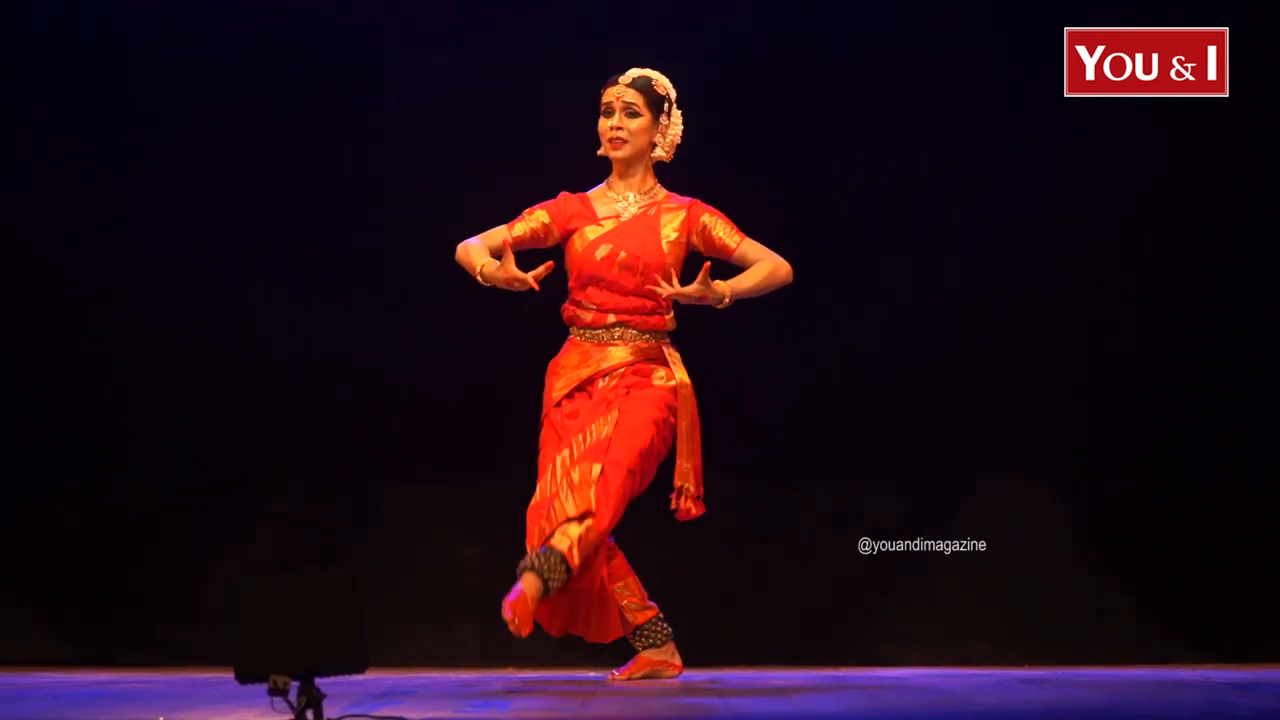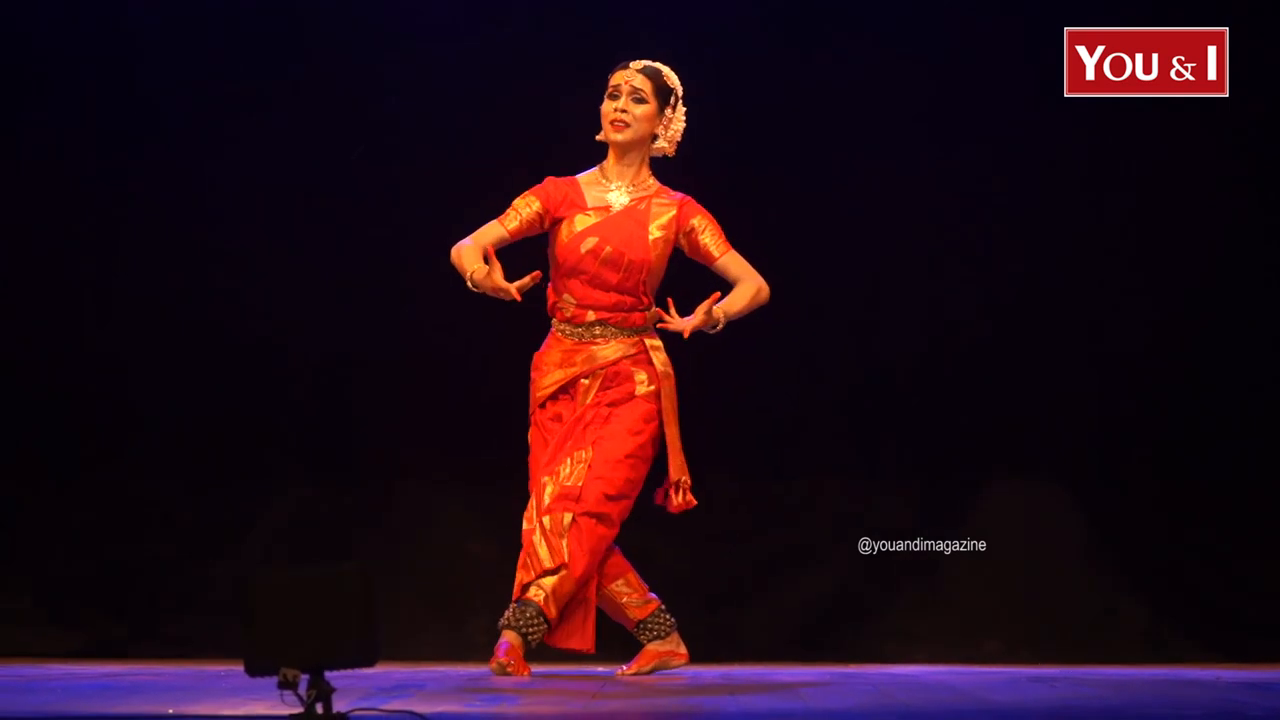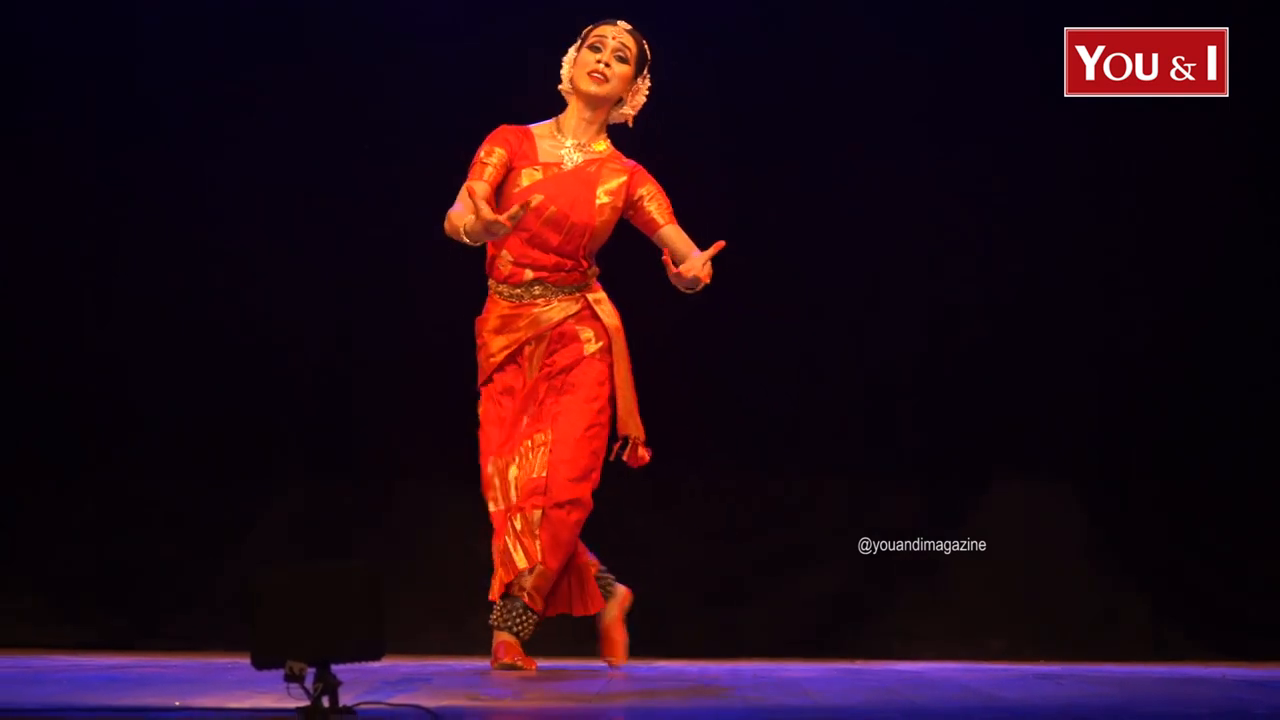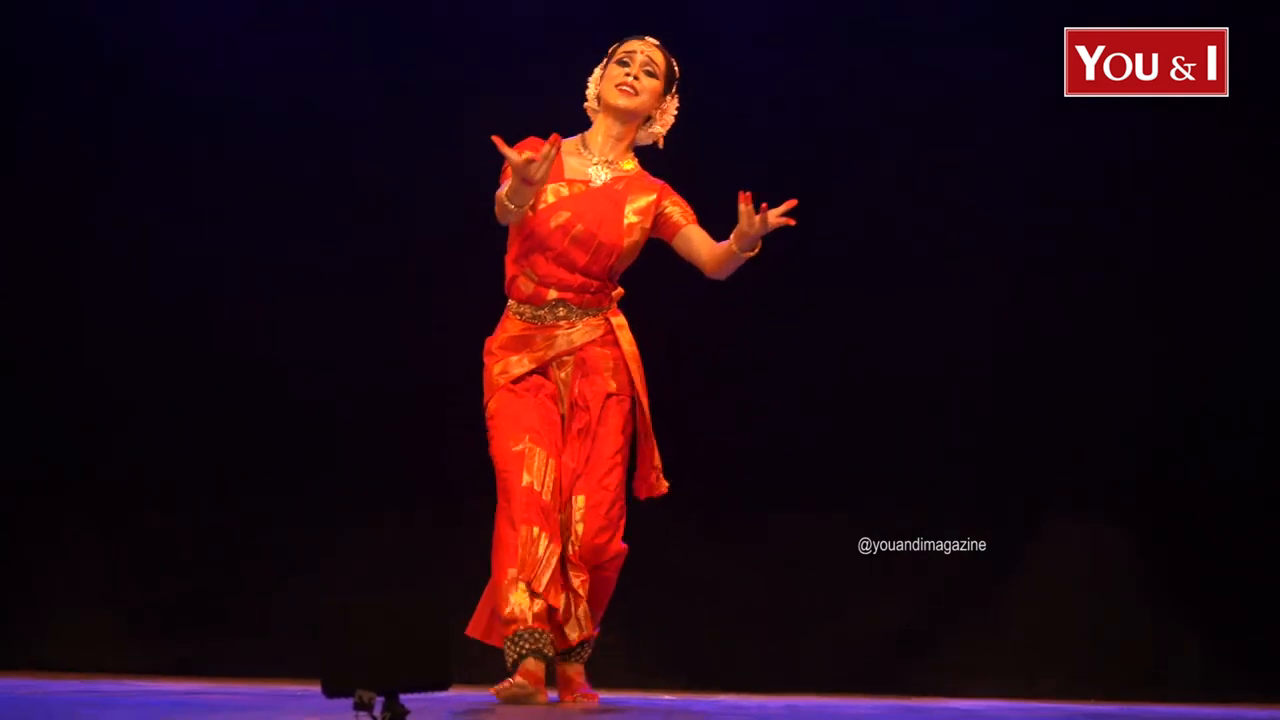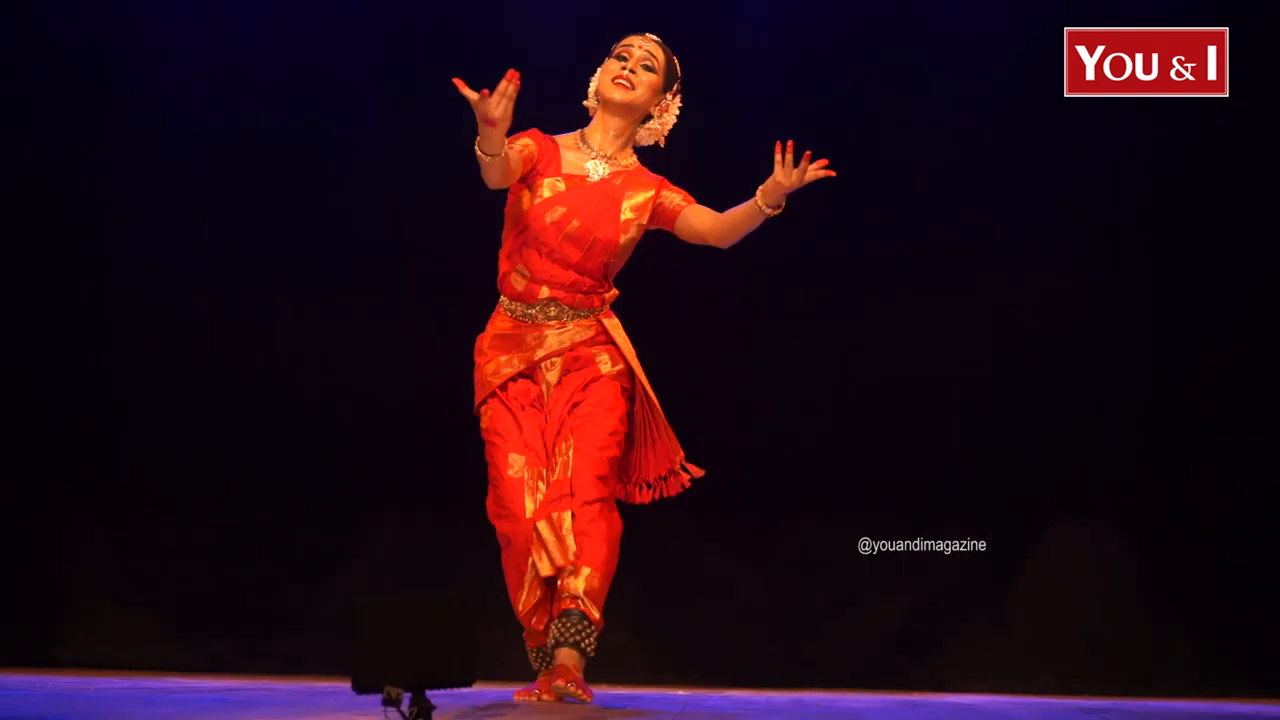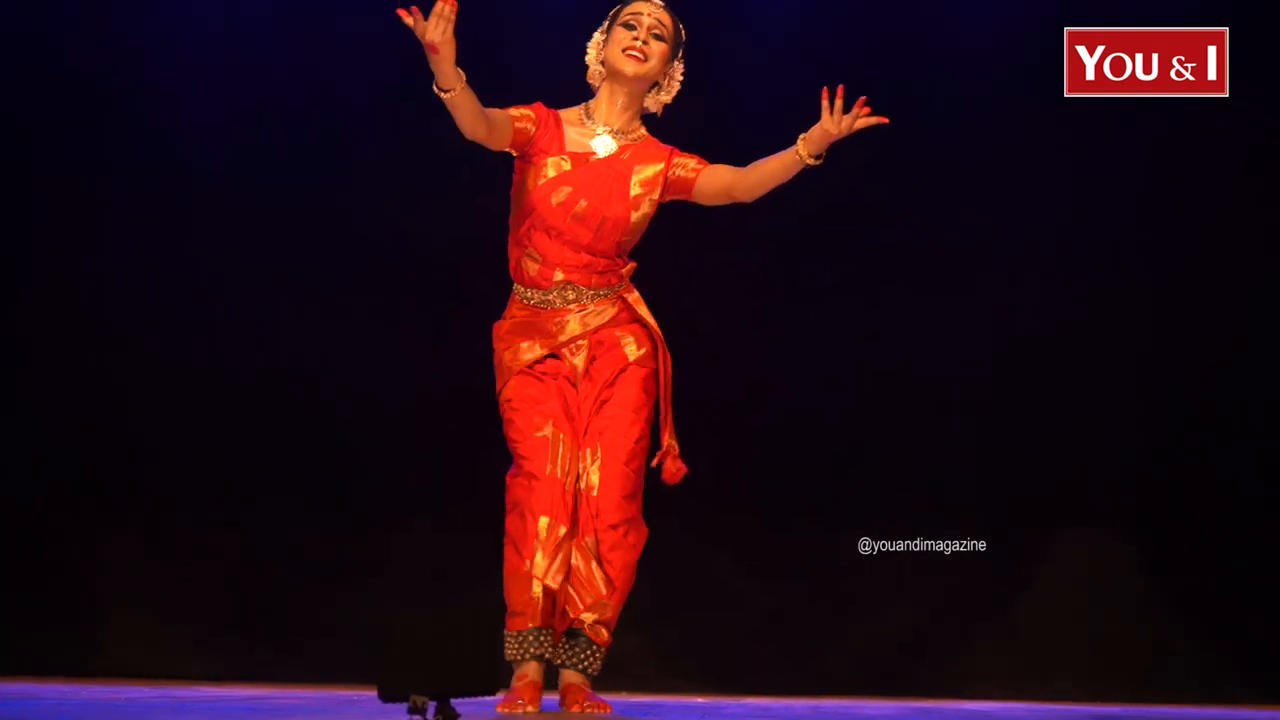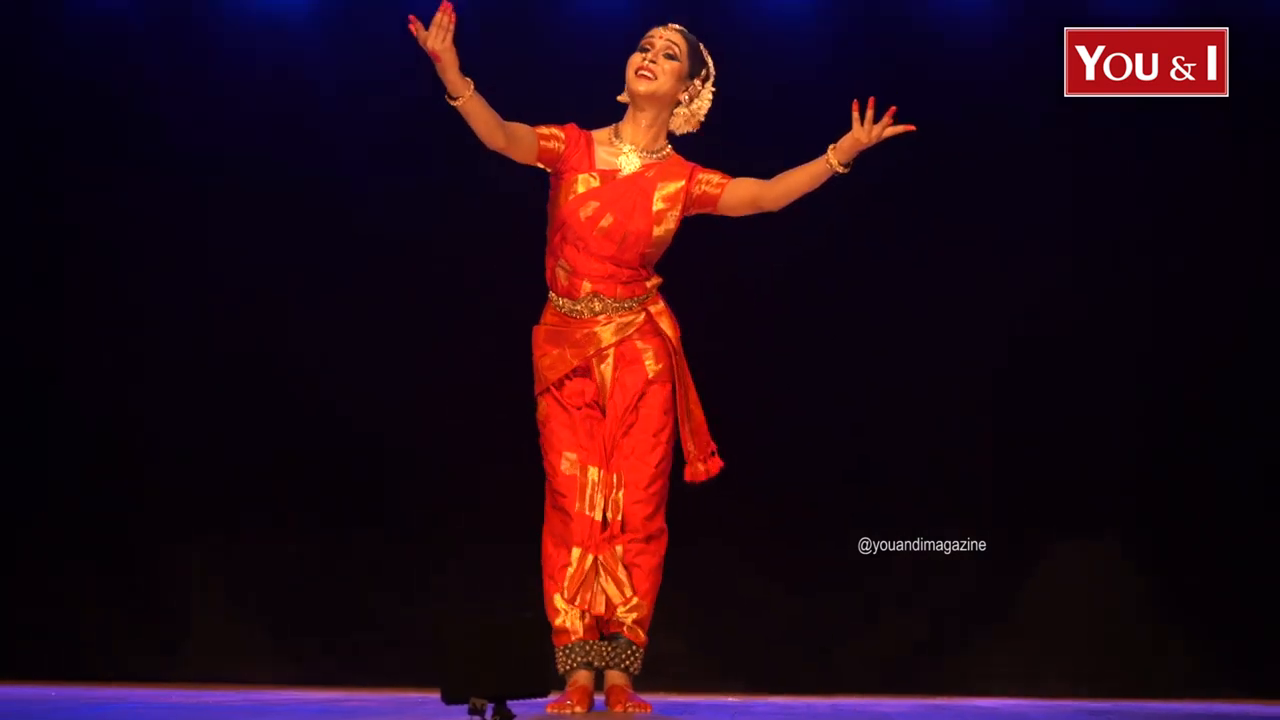
dt=0.4s
person 1, frame 1
left shoulder: (685, 214)
right shoulder: (570, 210)
left elbow: (779, 268)
right elbow: (468, 248)
left wrist: (716, 294)
right wrist: (493, 270)
left hip: (646, 376)
right hip: (577, 375)
left knee: (601, 457)
right knee: (583, 520)
left ankle: (539, 573)
right ankle: (656, 645)
person 1, frame 2
left shoulder: (676, 211)
right shoulder: (559, 194)
left elbow: (755, 285)
right elbow: (466, 247)
left wrist: (710, 316)
right wrist: (480, 274)
left hip: (631, 376)
right hip: (561, 372)
left knee: (584, 502)
right knee: (564, 515)
left ankle: (518, 630)
right ankle: (662, 636)
person 1, frame 3
left shoulder: (626, 176)
right shoulder: (510, 142)
left elbow: (693, 257)
right elbow: (457, 216)
left wrist: (692, 272)
right wrist: (480, 228)
left hip: (579, 334)
right hip: (506, 333)
left knee: (557, 485)
right knee: (511, 484)
left ankle: (511, 625)
right ankle: (604, 594)
person 1, frame 4
left shoulder: (651, 195)
right shoulder: (537, 156)
left elbow: (715, 263)
right elbow: (503, 212)
left wrist: (745, 238)
right wrist: (522, 191)
left hip: (596, 355)
right hip: (519, 352)
left knee: (593, 521)
right knee: (529, 490)
left ankle: (570, 656)
right ankle: (527, 661)
person 1, frame 5
left shoulder: (648, 190)
right shoulder: (537, 150)
left elbow: (718, 231)
right elbow: (495, 174)
left wrist: (771, 196)
right wrist: (490, 133)
left hip: (589, 352)
right hip: (512, 351)
left knee: (583, 491)
right knee: (524, 508)
left ankle: (569, 658)
right ankle: (546, 663)
person 1, frame 6
left shoulder: (658, 163)
right shoulder: (539, 127)
left elbow: (741, 185)
right elbow: (480, 128)
left wrist: (814, 143)
right wrist: (445, 64)
left hip: (614, 338)
right hip: (532, 336)
left knee: (609, 502)
right knee: (543, 480)
left ankle: (577, 669)
right ankle: (528, 665)
person 1, frame 7
left shoulder: (683, 179)
right shoulder: (572, 147)
left elbow: (767, 195)
right elbow: (499, 135)
left wrist: (844, 152)
right wrist: (449, 69)
left hip: (638, 348)
right hip: (564, 345)
left knee: (635, 507)
right knee: (574, 503)
